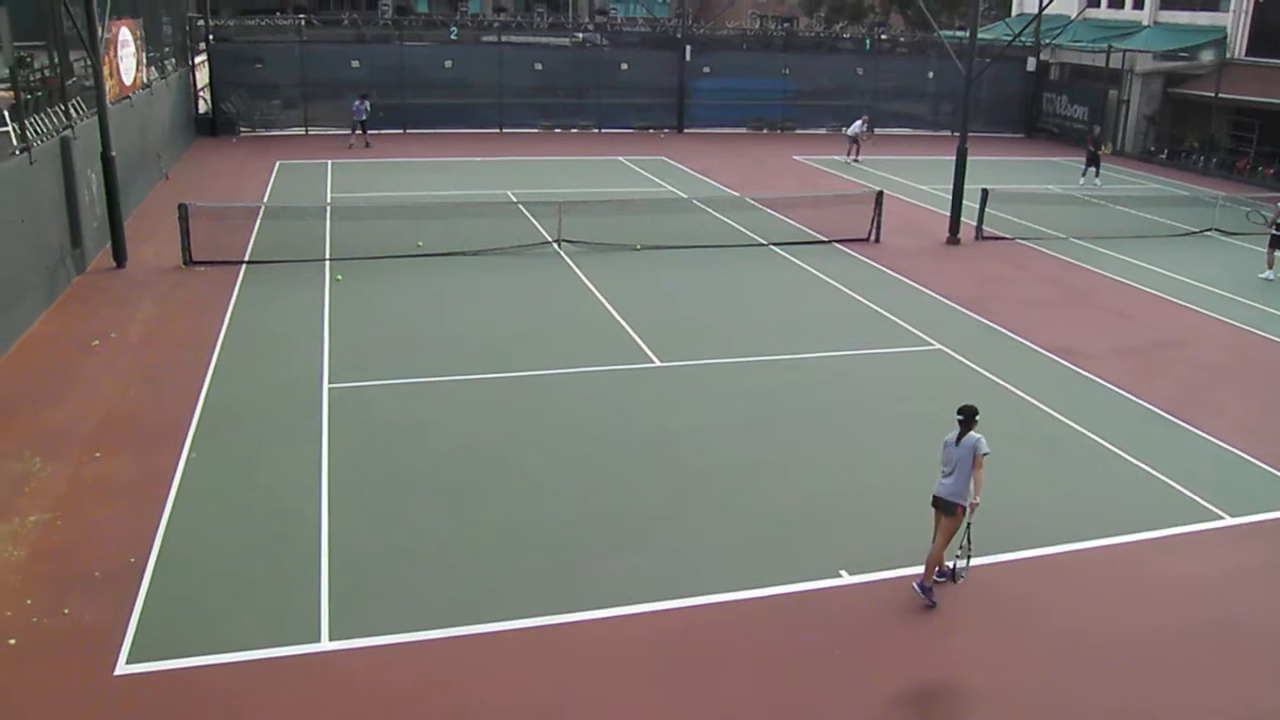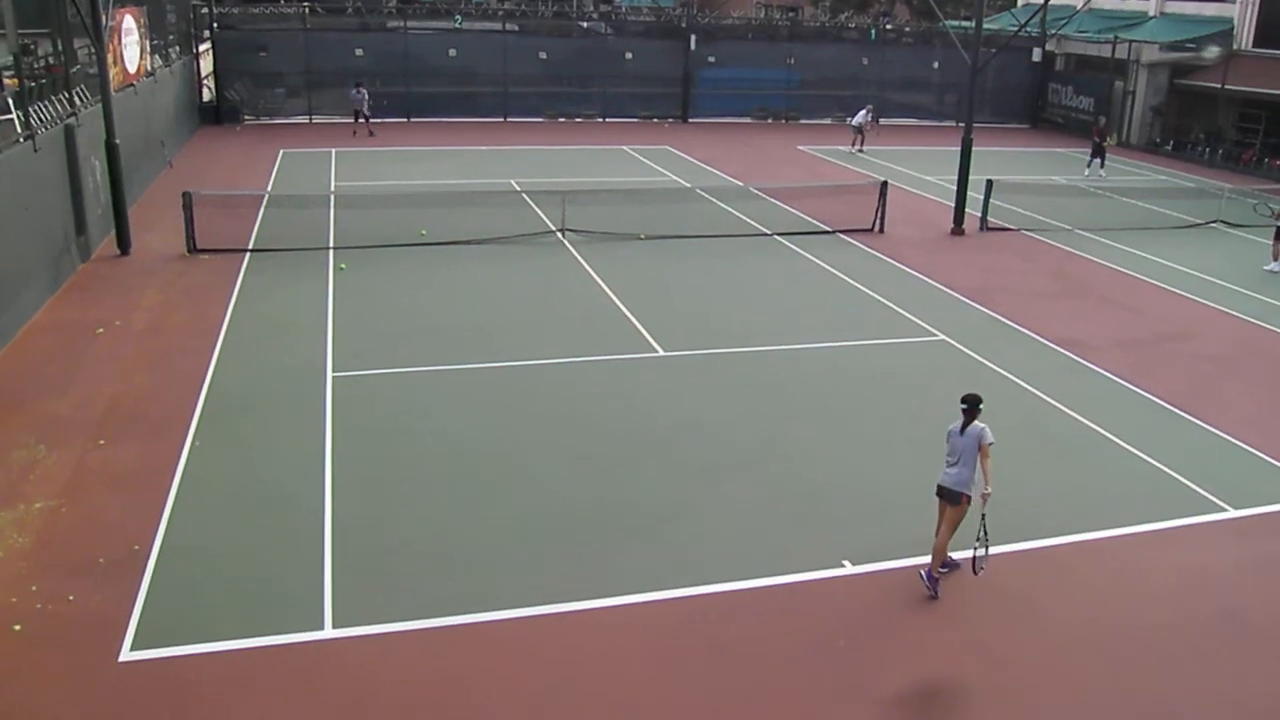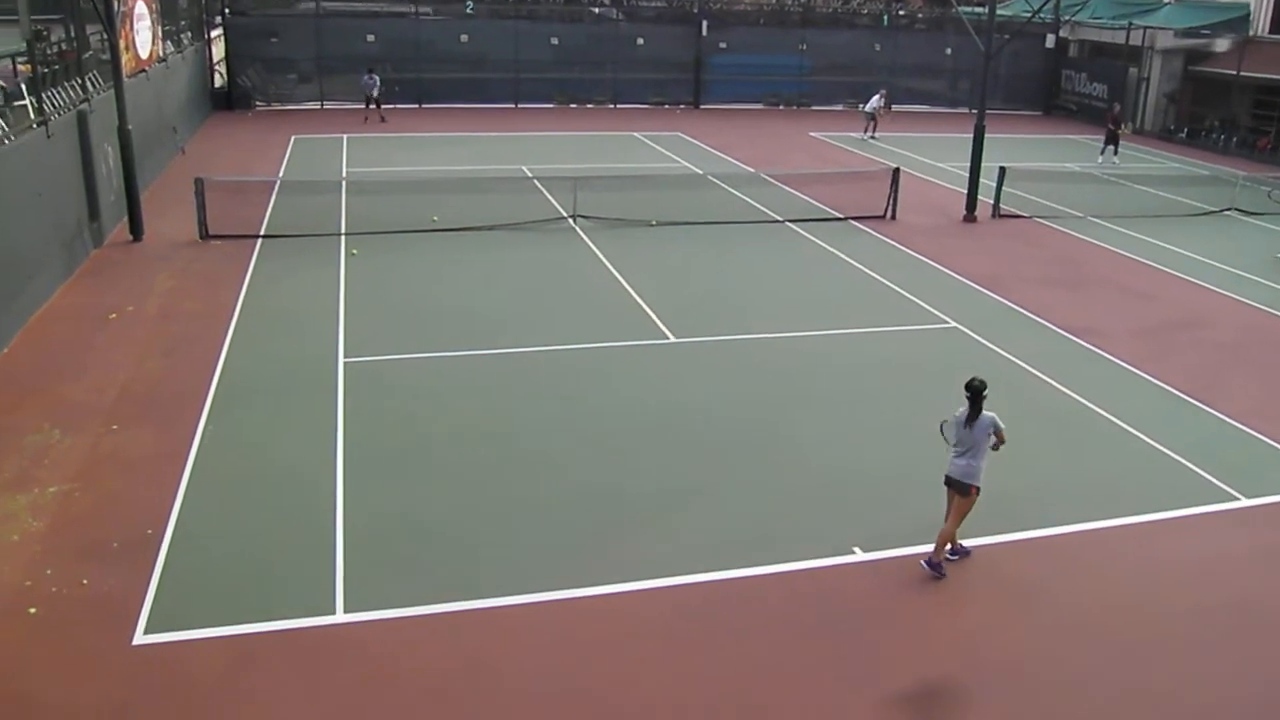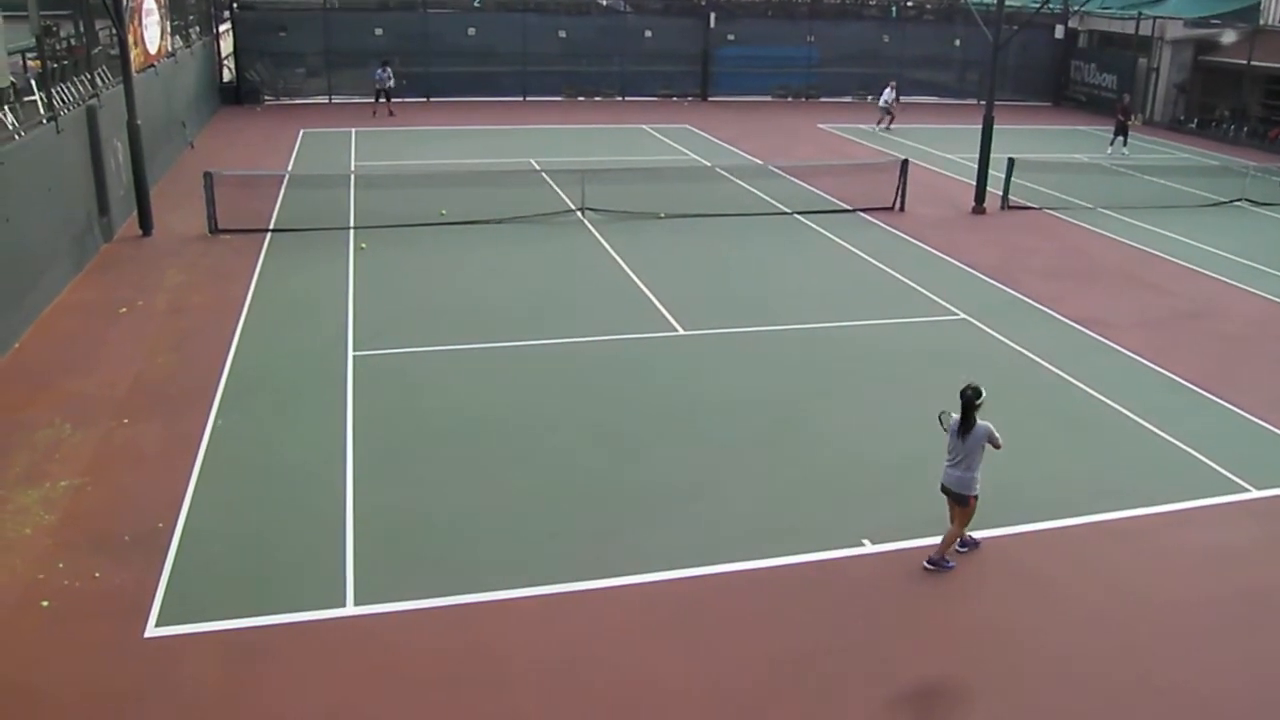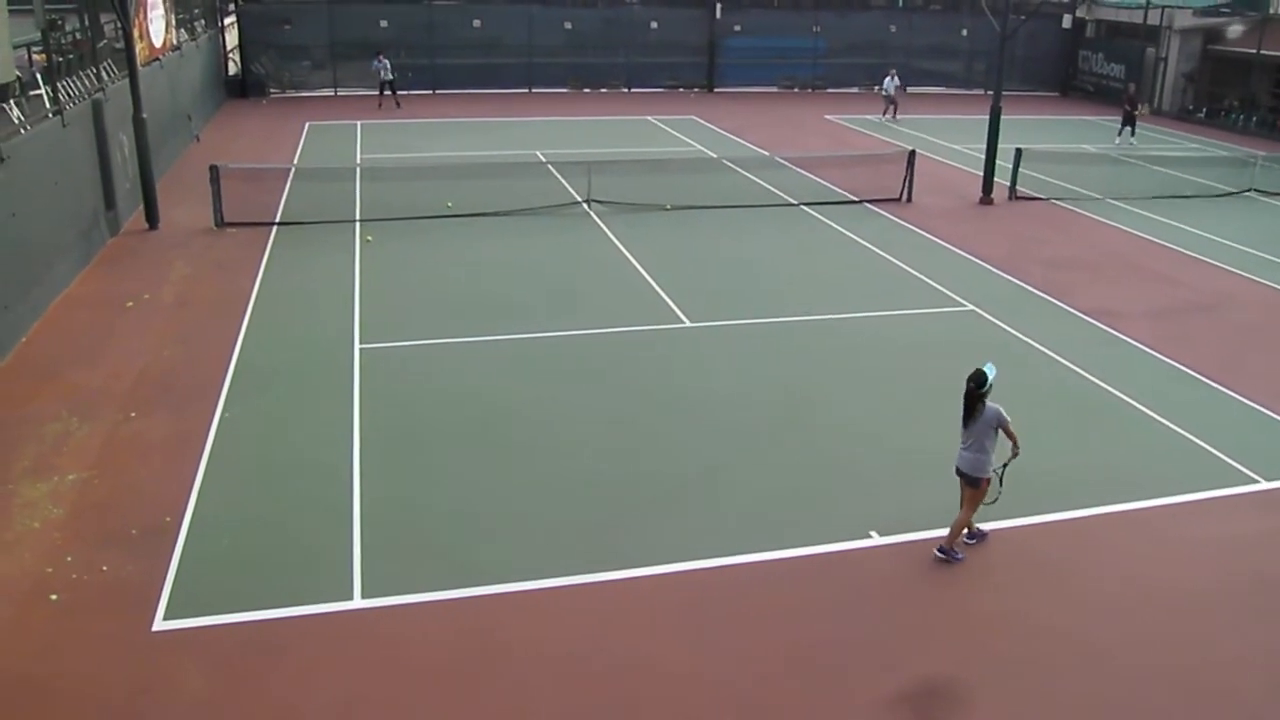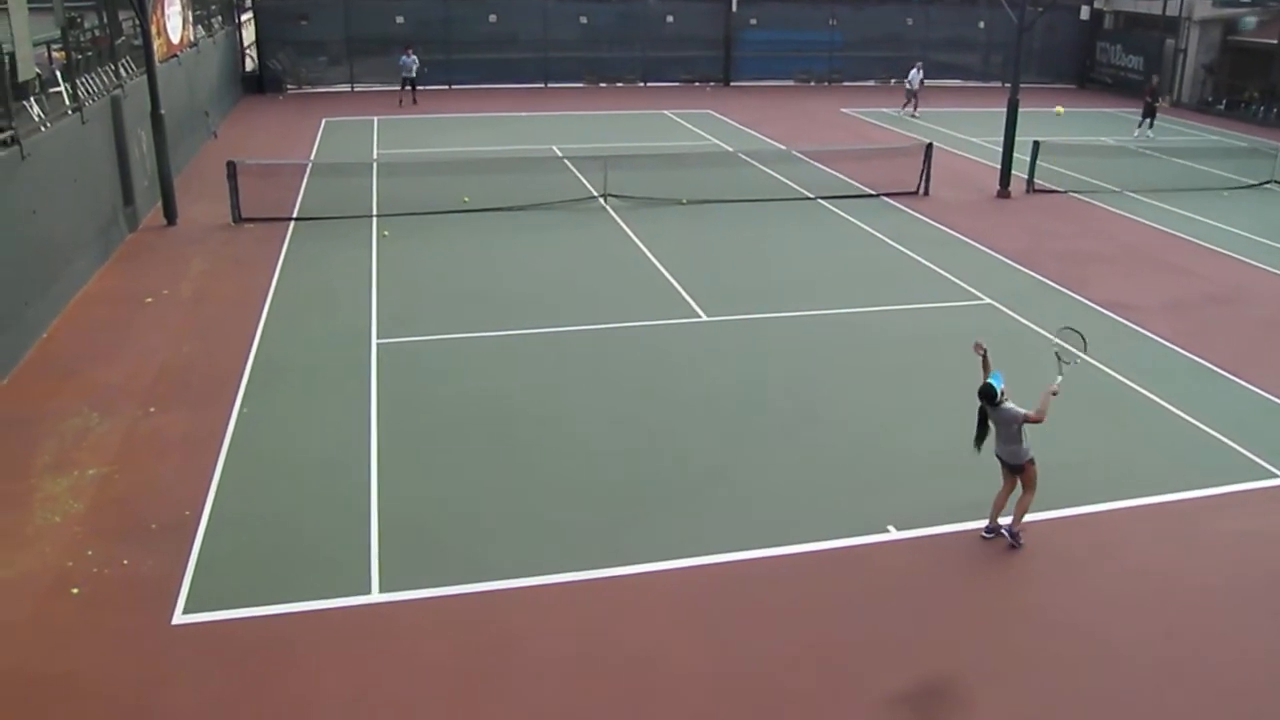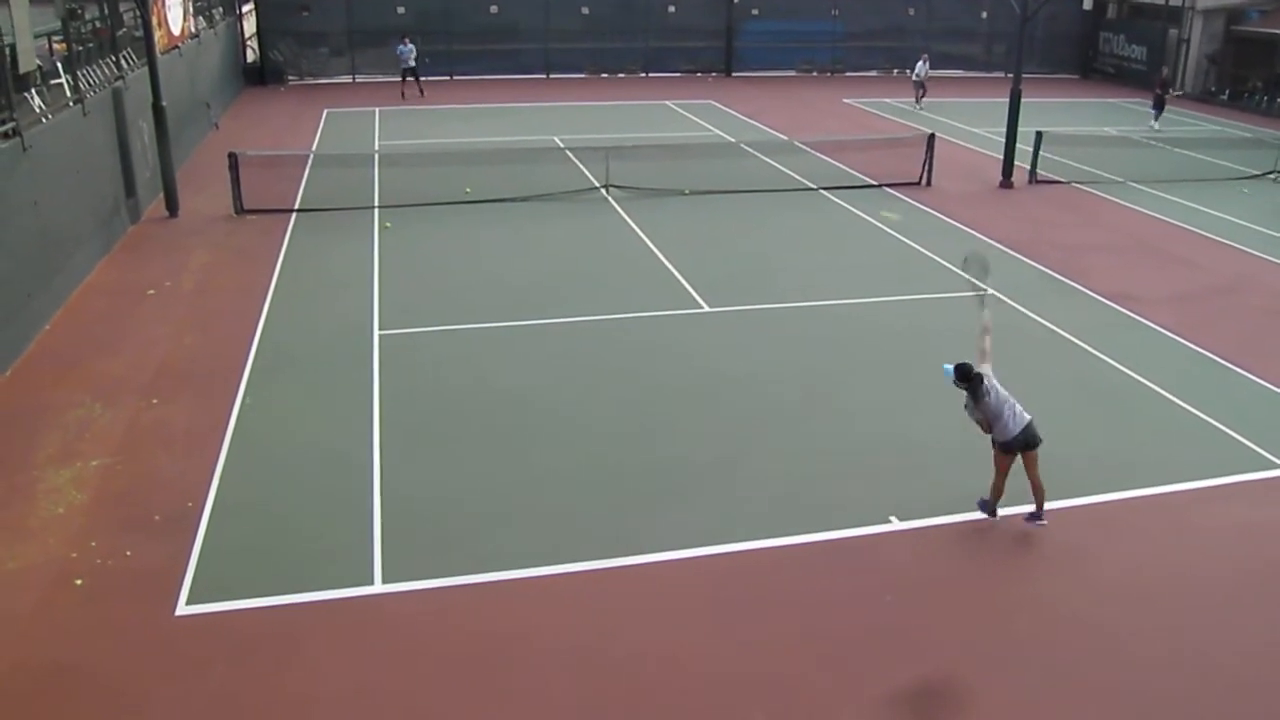
dt=0.7s
person 1, frame 1
left shoulder: (949, 438)
right shoulder: (977, 440)
right elbow: (978, 469)
right wrist: (976, 496)
left hip: (940, 492)
right hip: (957, 498)
left knee: (939, 537)
right knee: (941, 541)
left ankle: (941, 570)
right ankle: (925, 582)
person 1, frame 2
left shoulder: (952, 428)
right shoulder: (981, 430)
right elbow: (985, 458)
right wrist: (987, 485)
left hip: (944, 482)
right hip: (961, 487)
left knee: (942, 526)
right knee: (946, 531)
left ankle: (943, 560)
right ankle: (932, 572)
person 1, frame 3
left shoulder: (958, 415)
right shoulder: (990, 418)
right elbow: (1002, 439)
right wrist: (994, 445)
left hip: (952, 471)
right hip: (970, 477)
left knee: (951, 515)
right knee: (954, 520)
left ankle: (954, 547)
right ankle: (934, 558)
person 1, frame 4
left shoulder: (954, 422)
right shoulder: (984, 428)
right elbow: (998, 445)
left hip: (948, 480)
right hip: (966, 486)
left knee: (956, 517)
right knee: (960, 524)
left ankle: (964, 540)
right ankle: (936, 557)
person 1, frame 5
left shoulder: (967, 406)
right shoulder: (995, 411)
right elbow: (1010, 434)
right wrist: (1015, 446)
left hip: (962, 463)
right hip: (979, 469)
left knee: (967, 502)
right knee: (969, 509)
left ankle: (971, 531)
right ankle: (945, 548)
person 1, frame 6
left shoulder: (988, 402)
right shoulder: (1009, 412)
left elbow: (988, 374)
right elbow: (1038, 417)
left wrist: (984, 356)
right wrist: (1048, 393)
left hip: (1003, 452)
right hip: (1020, 457)
left knee: (1008, 486)
right knee: (1029, 490)
left ankle: (991, 526)
right ankle: (1013, 529)
person 1, frame 7
left shoulder: (971, 405)
right shoulder: (985, 376)
left elbow: (988, 430)
right elbow: (985, 349)
right wrist: (986, 325)
left hip: (1007, 441)
right hip: (1027, 428)
left knee: (1000, 476)
right knee: (1034, 474)
left ankle: (991, 506)
right ankle: (1039, 513)
